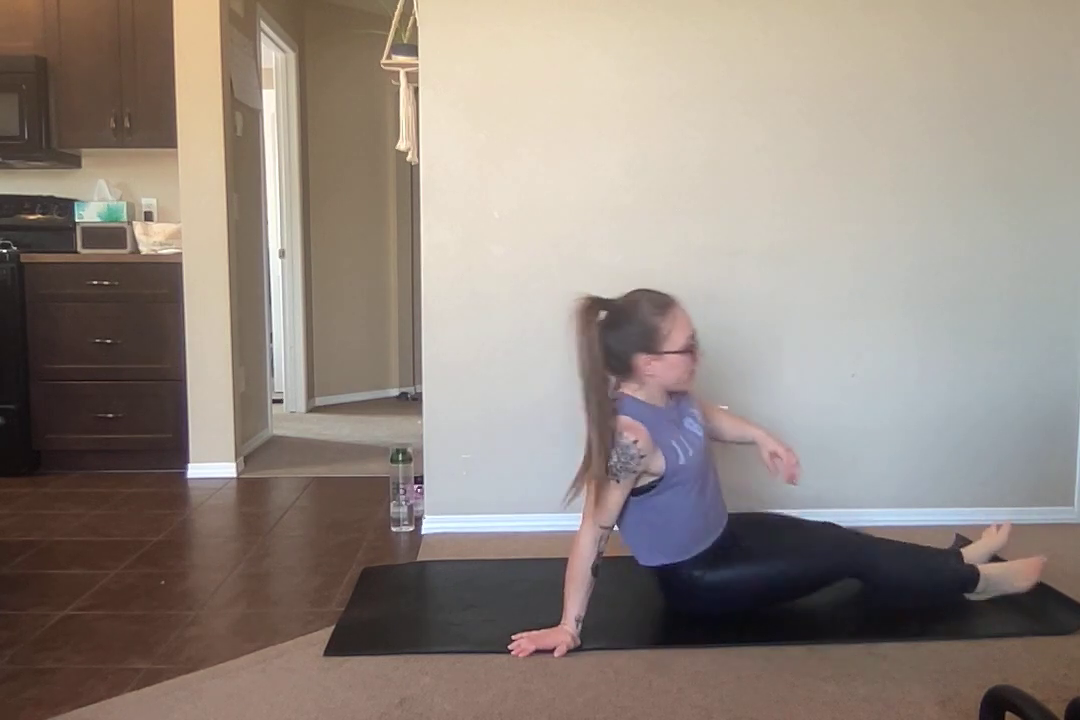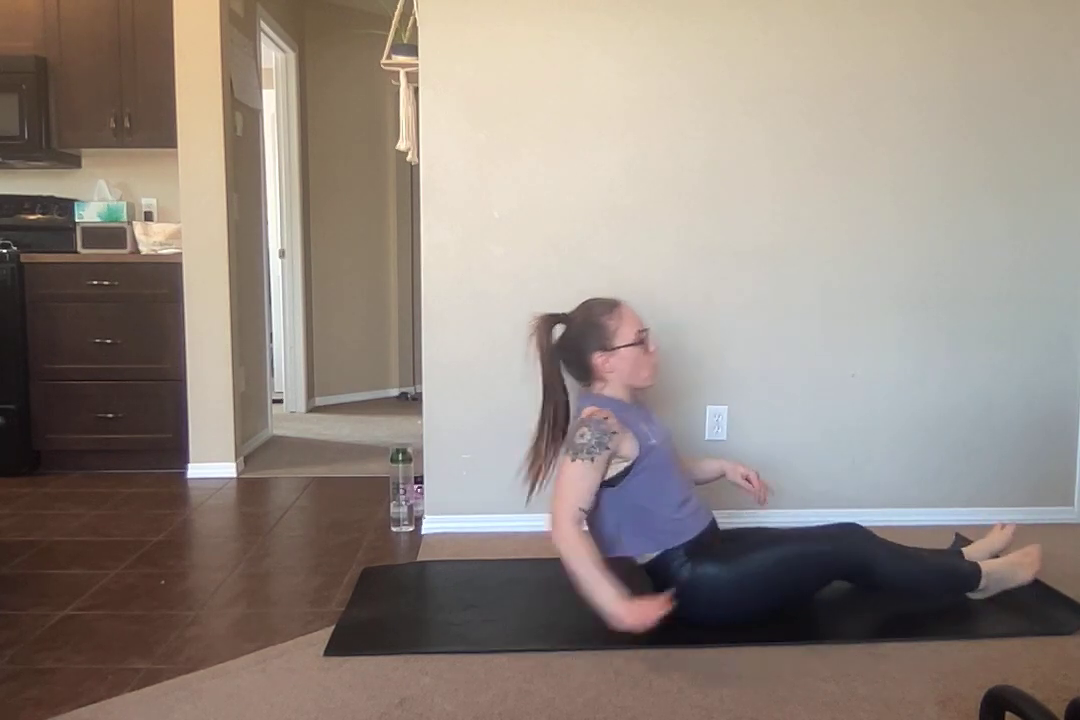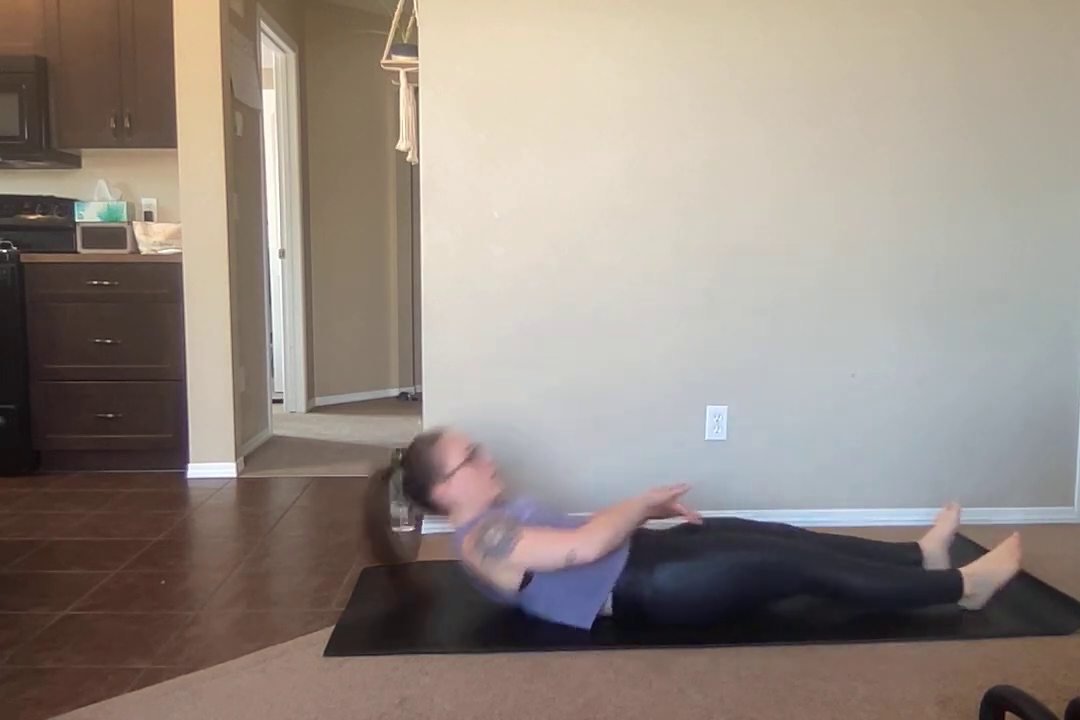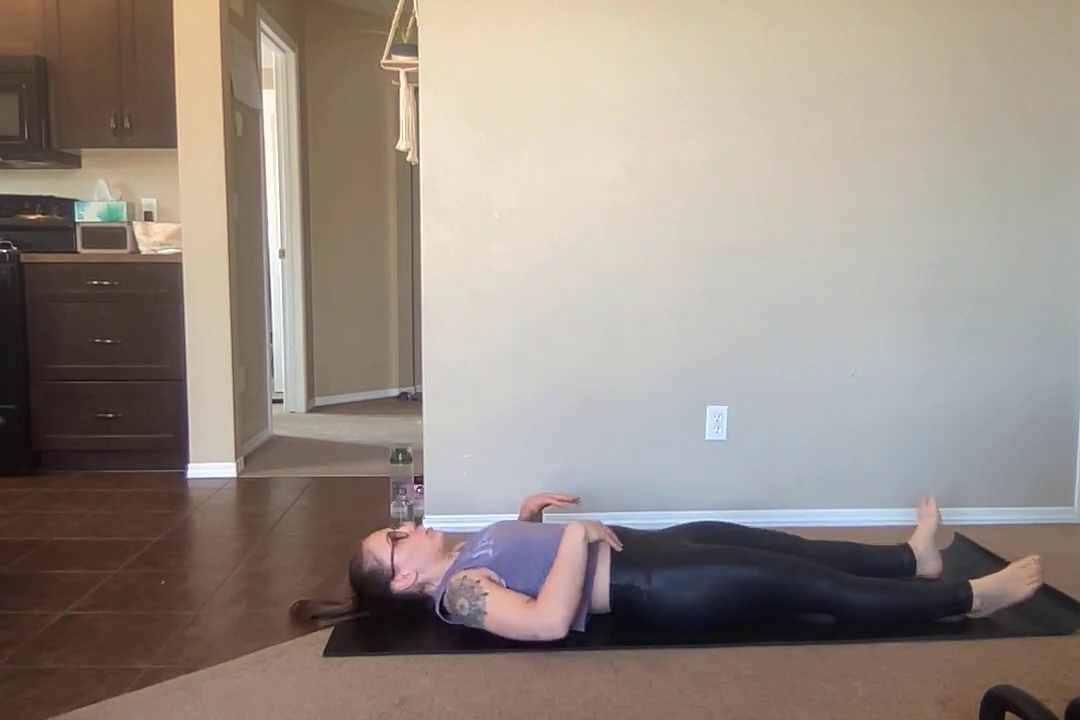
dt=0.5s
person 1, frame 1
left shoulder: (669, 394)
right shoulder: (628, 434)
left elbow: (706, 418)
right elbow: (591, 535)
left wrist: (761, 437)
right wrist: (569, 626)
left hip: (719, 534)
right hip: (698, 578)
left knee: (833, 537)
right knee: (849, 557)
left ankle: (957, 561)
right ankle: (976, 581)
person 1, frame 2
left shoulder: (622, 411)
right shoulder: (597, 426)
right elbow: (566, 526)
left wrist: (723, 467)
right wrist: (614, 605)
left hip: (702, 550)
right hip: (698, 585)
left knee: (844, 544)
right knee: (850, 547)
left ankle: (963, 562)
right ankle: (980, 578)
person 1, frame 3
left shoulder: (493, 515)
right shoulder: (481, 541)
right elbow: (583, 546)
left wrist: (647, 510)
right wrist: (646, 500)
left hip: (640, 556)
right hip: (645, 590)
left knee: (787, 539)
right knee: (809, 568)
left ankle: (918, 556)
right ankle: (961, 588)
person 1, frame 4
left shoulder: (459, 557)
right shoulder: (457, 591)
right elbow: (547, 623)
left wrist: (528, 515)
right wrist: (576, 535)
left hip: (643, 546)
right hip: (654, 590)
left knee: (775, 543)
right knee: (818, 588)
left ankle: (911, 557)
right ankle: (971, 598)
